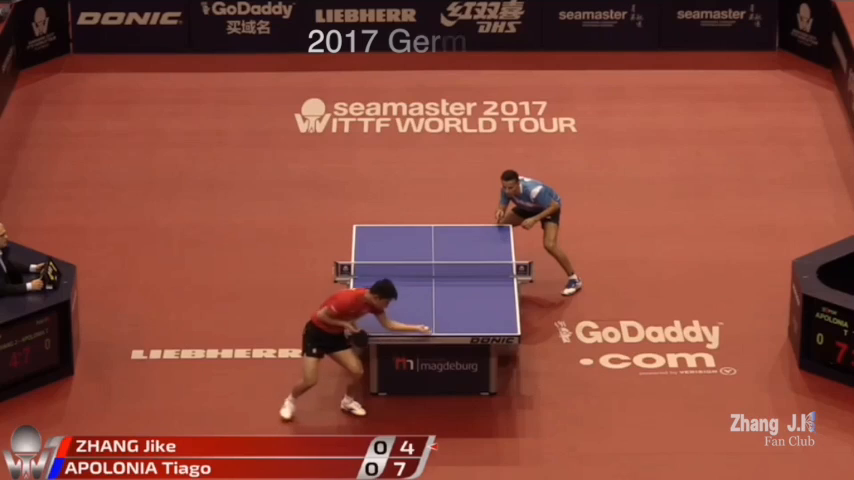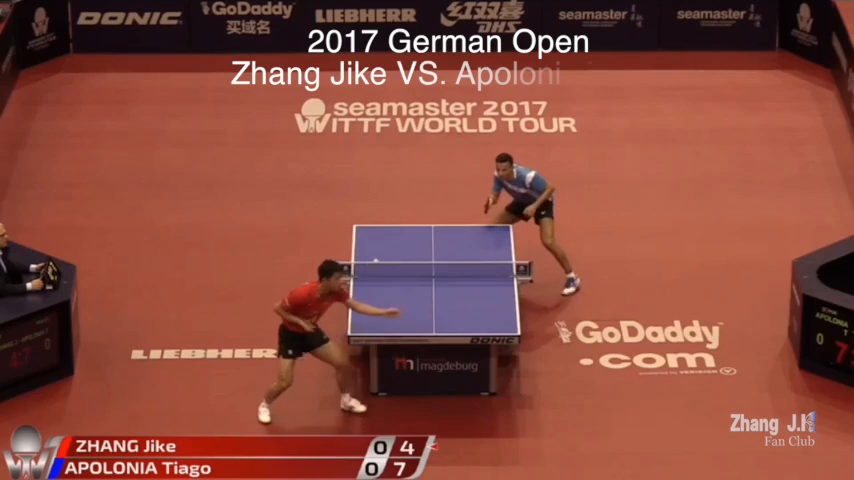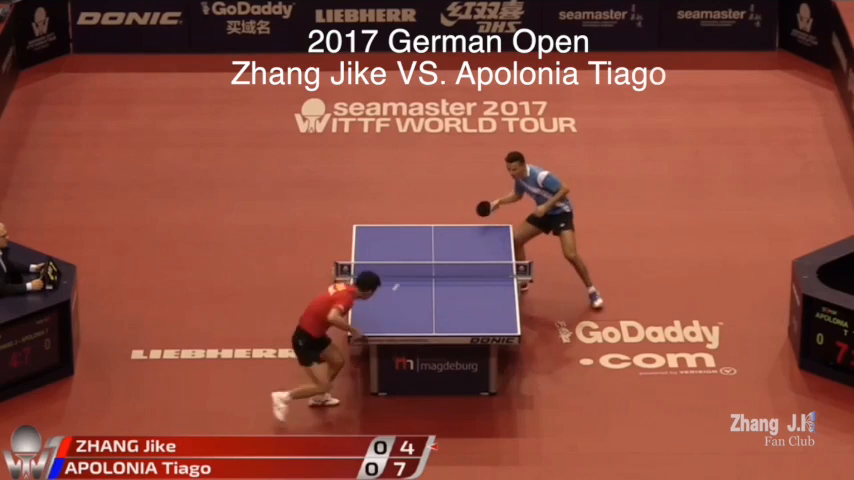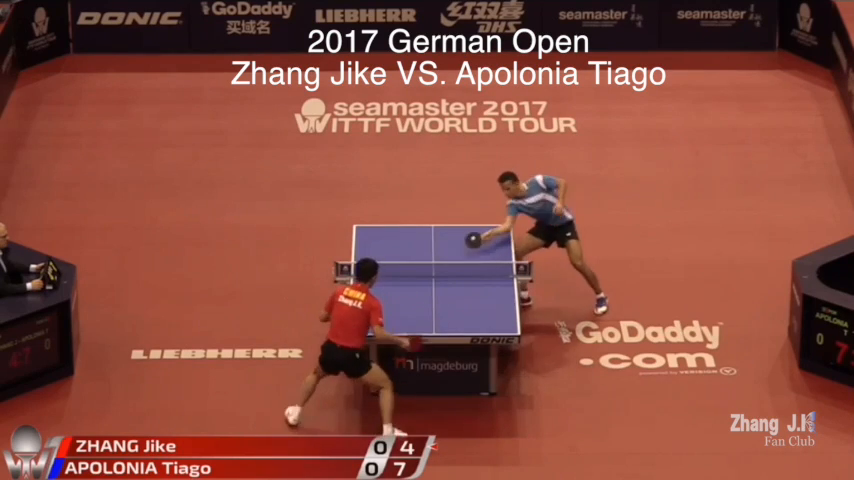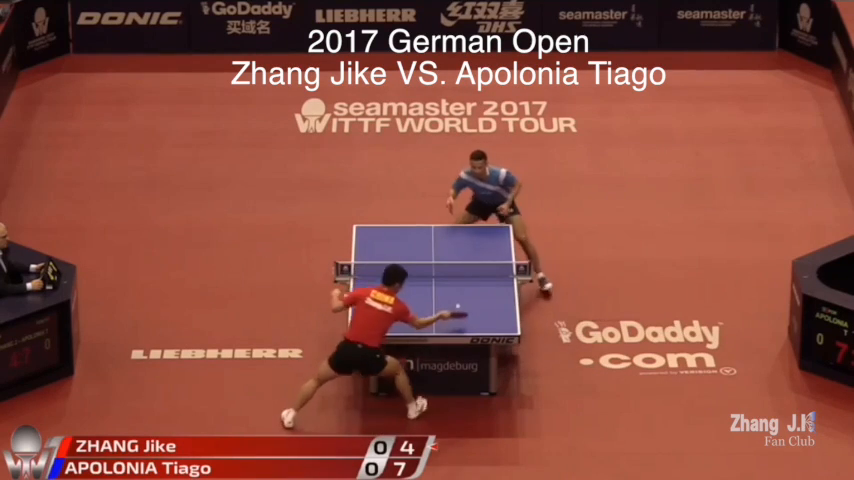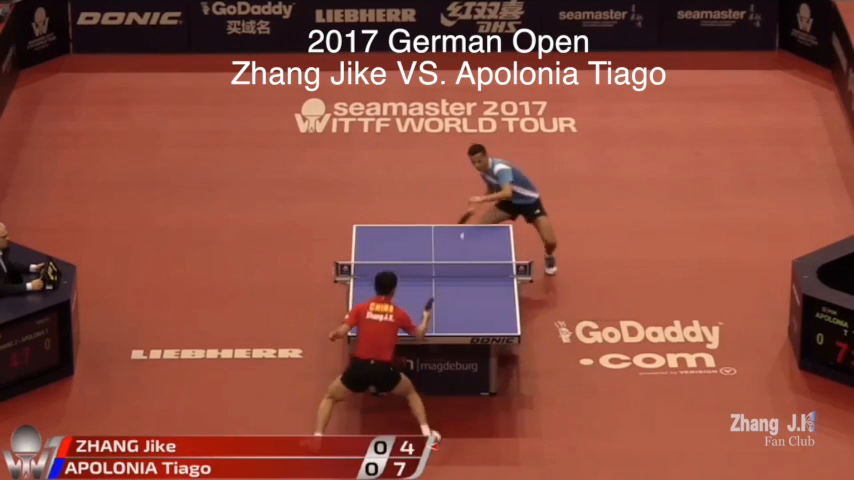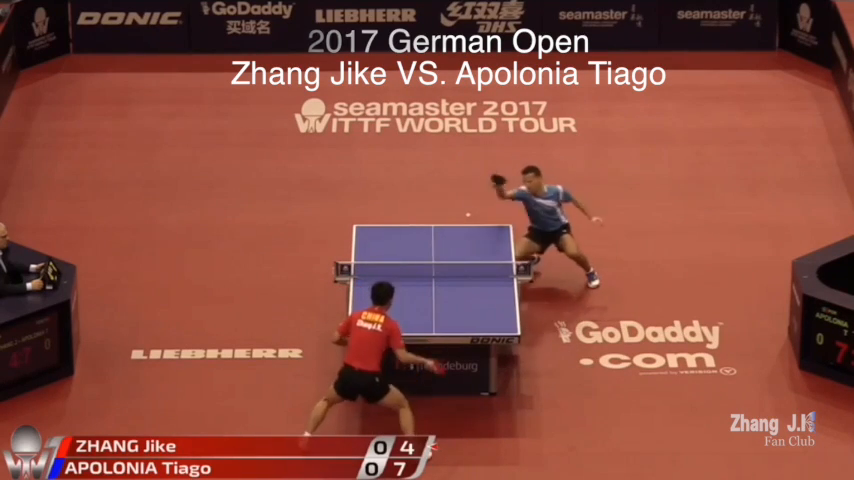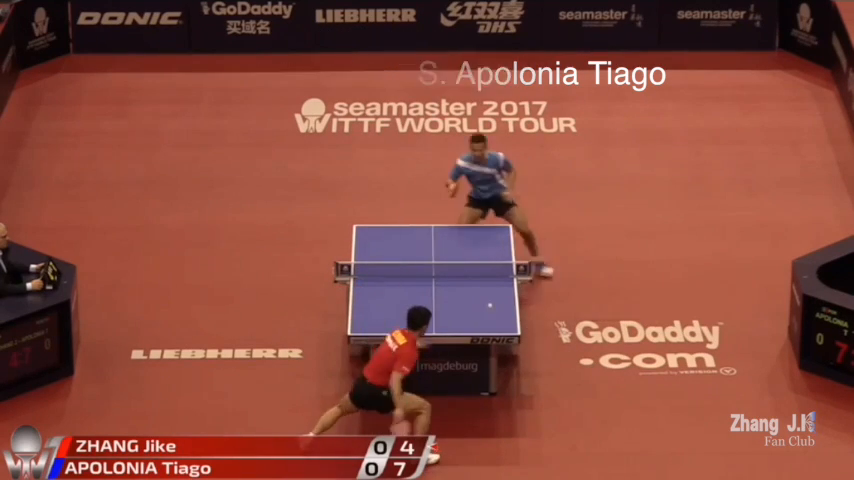
dt=0.5s
person 1, frame 1
left shoulder: (372, 302)
right shoulder: (348, 299)
left elbow: (388, 324)
right elbow: (321, 315)
left wrist: (415, 328)
right wrist: (346, 324)
left hip: (335, 335)
right hip: (316, 332)
left knee: (357, 372)
right knee: (310, 380)
left ankle: (347, 401)
right ankle: (291, 401)
person 1, frame 2
left shoulder: (337, 292)
right shoulder: (303, 294)
left elbow: (357, 306)
right elbow: (278, 309)
left wrist: (385, 312)
right wrist: (300, 322)
left hip: (310, 332)
right hip: (290, 334)
left knee: (343, 364)
right knee: (285, 382)
left ankle: (347, 400)
right ankle: (264, 406)
person 1, frame 3
left shoulder: (344, 289)
right shoulder: (347, 297)
right elbow: (332, 318)
right wrist: (352, 330)
left hip: (315, 334)
right hip: (305, 339)
left knee: (338, 362)
right knee: (322, 386)
left ankle: (318, 398)
right ankle: (283, 397)
person 1, frame 4
left shoulder: (339, 293)
right shoulder: (373, 303)
left elbow: (323, 317)
right elbow: (380, 334)
right wrist: (402, 341)
left hip: (331, 350)
right hip: (353, 355)
left knee: (315, 375)
right knee: (386, 386)
left ankle: (295, 413)
right ankle: (388, 431)
person 1, frame 5
left shoulder: (363, 293)
right shoulder: (399, 306)
left elbow: (335, 307)
right elbow: (419, 324)
left wrist: (335, 295)
right wrist: (439, 316)
left hip: (348, 350)
right hip: (370, 355)
left knee: (317, 380)
right knee: (399, 369)
left ankle: (291, 415)
right ankle: (412, 407)
person 1, frame 6
left shoulder: (361, 308)
right shoulder: (399, 314)
left elbow: (342, 332)
right elbow: (419, 334)
left wrist: (334, 334)
right wrist: (427, 318)
left hip: (359, 368)
right hip: (383, 370)
left knee: (329, 397)
right knee: (410, 392)
left ankle: (317, 436)
right ankle: (427, 432)
person 1, frame 7
left shoulder: (355, 317)
right shoulder: (390, 325)
left elbow: (336, 339)
right elbow: (403, 357)
right wrist: (425, 361)
left hip: (348, 375)
right hip: (371, 379)
left knee: (326, 401)
right knee: (403, 406)
left ankle: (306, 437)
person 1, frame 8
left shoulder: (395, 334)
right shoulder: (410, 352)
right elbow: (394, 381)
right wrist: (399, 410)
left hip: (362, 386)
right hip: (380, 393)
left knee: (340, 408)
right knee: (425, 408)
left ankle: (311, 438)
person 2, frame 1
left shoulder: (534, 191)
right shoulder: (506, 189)
left elbow: (555, 206)
right elbow: (502, 207)
left wrist: (534, 219)
right wrist: (499, 214)
left hip: (550, 207)
right hip: (528, 207)
left knee: (549, 245)
left ankle: (574, 279)
person 2, frame 2
left shoulder: (528, 176)
right shoulder: (498, 176)
left elbow: (550, 188)
right elbow: (495, 194)
left wrist: (535, 206)
right wrist: (491, 200)
left hip: (541, 203)
right hip: (522, 202)
left knee: (548, 242)
left ankle: (572, 278)
person 2, frame 3
left shoulder: (541, 176)
right shoulder: (518, 177)
left elbow: (564, 190)
right elbow: (517, 195)
left wrist: (546, 206)
right wrist: (500, 201)
left hip: (562, 212)
right hip: (543, 213)
left knee: (570, 255)
right knee: (515, 240)
left ankle: (592, 291)
right ankle: (521, 280)
person 2, frame 4
left shoulder: (538, 182)
right shoulder: (513, 203)
left elbow: (561, 183)
right elbow: (507, 225)
left wrist: (560, 203)
right wrist: (490, 234)
left hip: (564, 223)
right hip: (544, 226)
left knee: (578, 263)
right knee: (515, 253)
left ankle: (601, 298)
right ankle: (524, 295)
person 2, frame 5
left shoulder: (501, 174)
right shoulder: (465, 176)
left elbow: (517, 185)
right elbow: (454, 190)
left wrist: (508, 203)
right wrist: (451, 198)
left hip: (503, 203)
right hip: (481, 203)
left knee: (522, 238)
left ankle: (540, 277)
person 2, frame 6
left shoulder: (501, 169)
right shoulder: (484, 172)
left elbow: (508, 193)
left wrist: (481, 199)
right wrist: (474, 205)
left hip: (530, 201)
right hip: (509, 202)
left knee: (550, 241)
right knee: (481, 225)
left ankle: (549, 257)
person 2, frame 7
left shoulder: (557, 191)
right shoulder: (524, 193)
left elbow: (574, 202)
right elbow: (505, 195)
left wrist: (591, 217)
right wrist: (500, 188)
left hip: (560, 228)
right hip: (538, 231)
left knee: (574, 253)
right knee: (516, 256)
left ankle: (590, 272)
right ankle: (533, 259)
person 2, frame 8
left shoulder: (498, 158)
right shoulder: (462, 163)
left elbow: (511, 171)
right elbow: (451, 180)
left wrist: (509, 190)
right wrist: (452, 186)
left hip: (500, 196)
right hip: (477, 197)
left knee: (525, 231)
left ankle: (538, 261)
